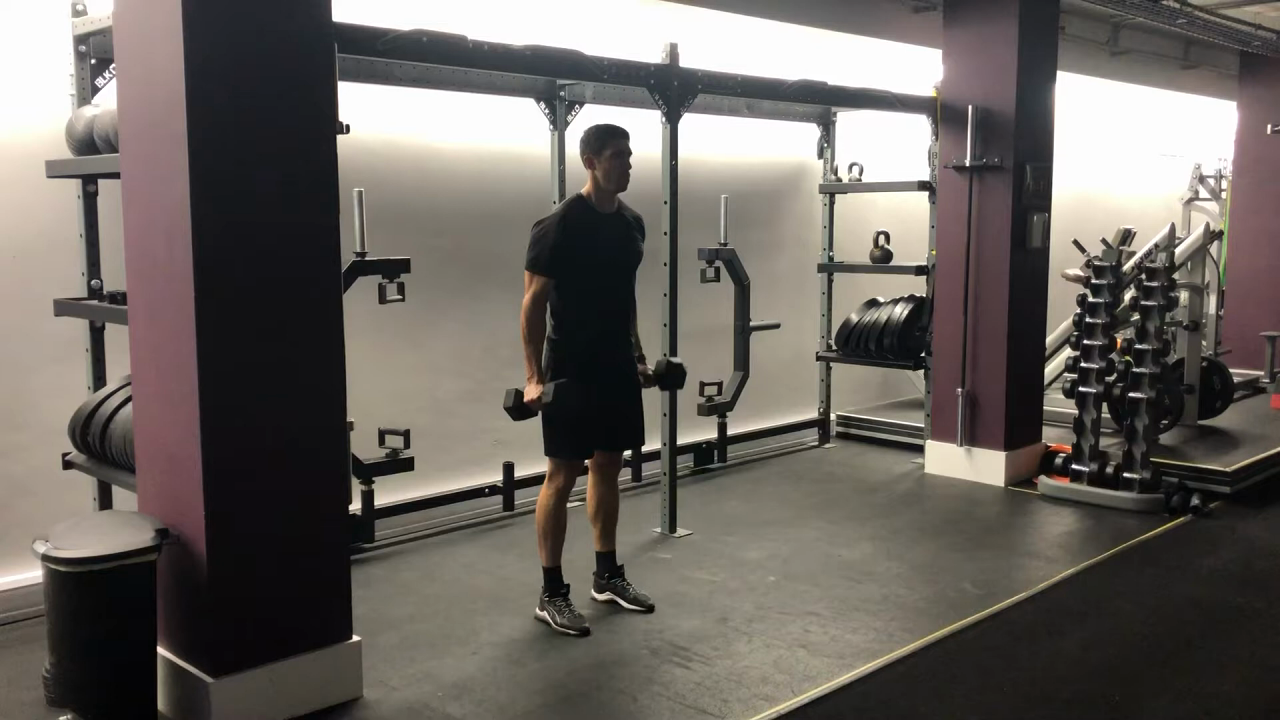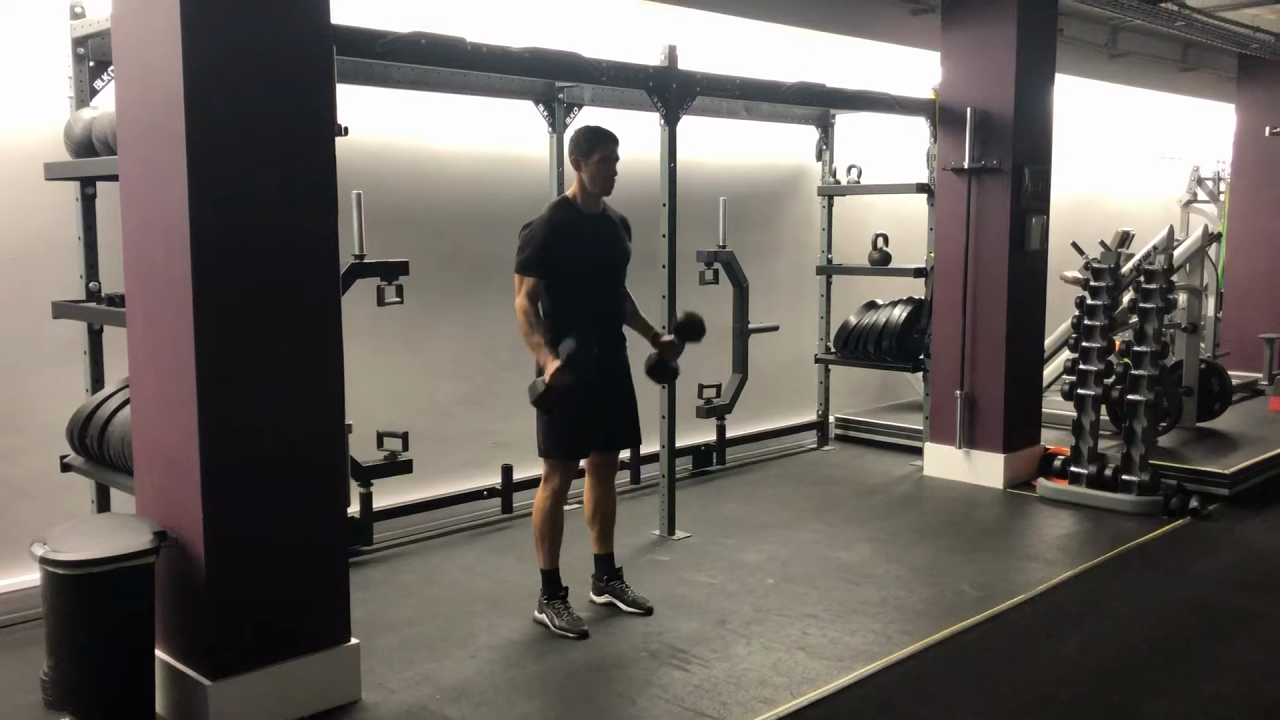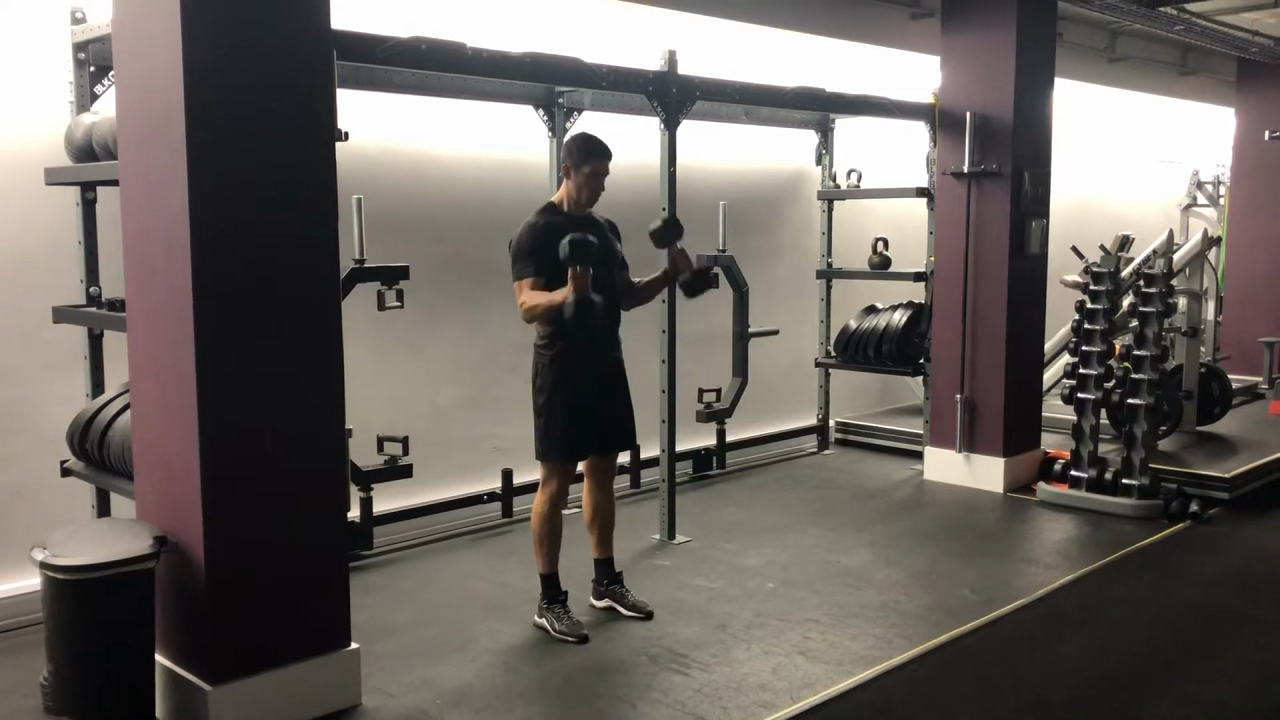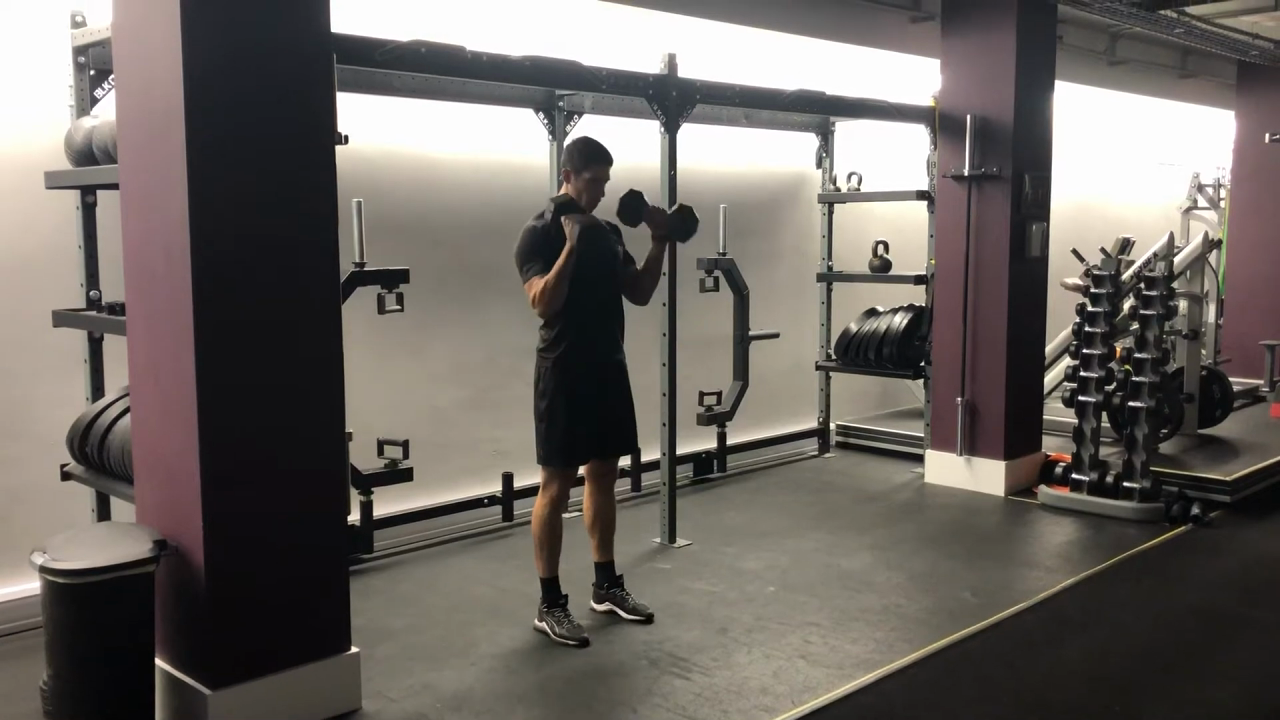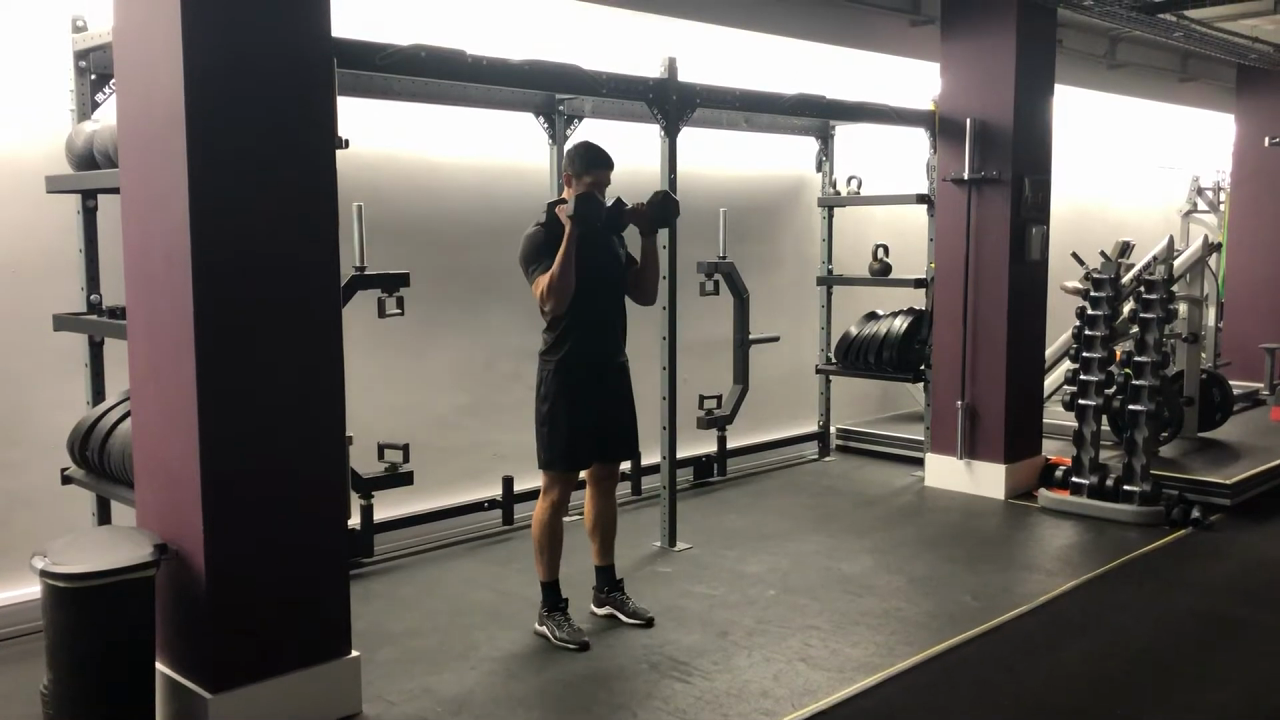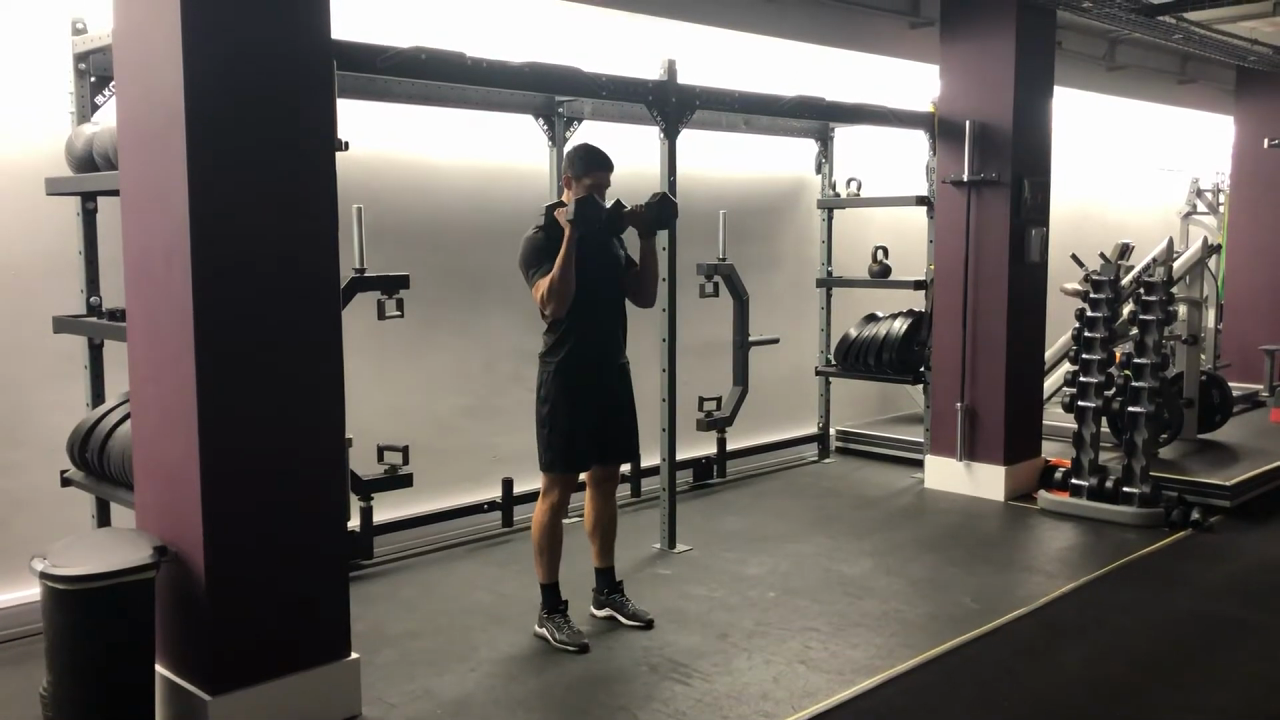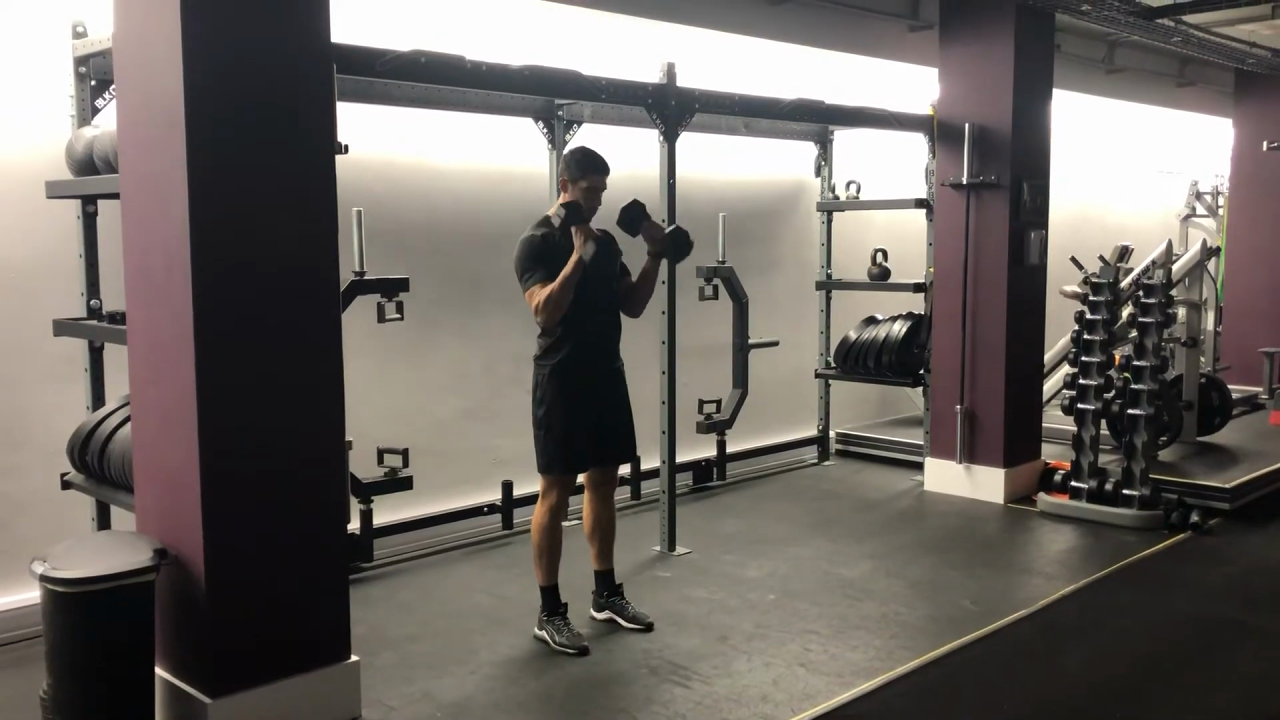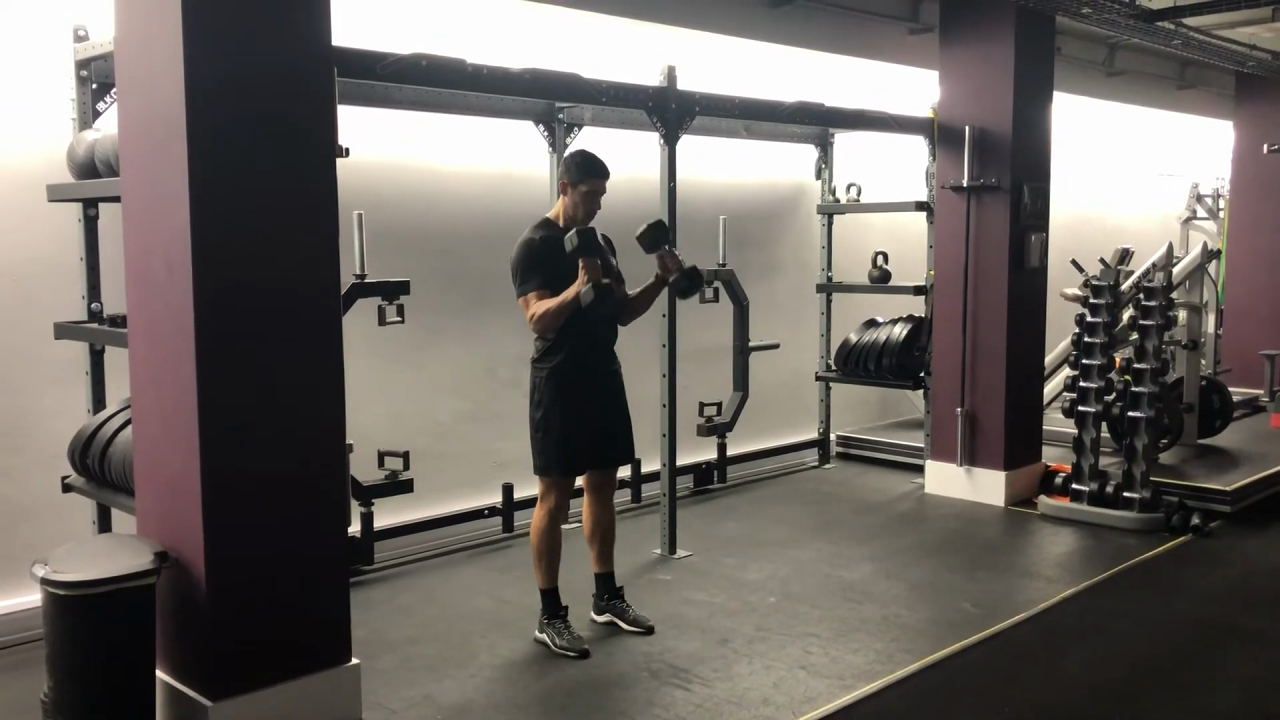
dt=0.3s
person 1, frame 1
left shoulder: (632, 223)
right shoulder: (561, 225)
right elbow: (533, 302)
left wrist: (638, 356)
right wrist: (534, 376)
left hip: (619, 366)
right hip: (572, 370)
left knee: (608, 469)
right knee: (563, 477)
left ankle: (608, 575)
right ankle: (552, 593)
person 1, frame 2
left shoulder: (617, 224)
right shoulder: (548, 227)
right elbow: (525, 301)
left wrist: (653, 336)
right wrist: (547, 357)
left hip: (613, 364)
right hip: (571, 370)
left knee: (604, 470)
right knee: (558, 478)
left ankle: (606, 577)
right ankle: (550, 596)
person 1, frame 3
left shoulder: (605, 228)
right shoulder: (538, 231)
left elbow: (626, 295)
right elbow: (527, 306)
left wrist: (667, 276)
right wrist: (566, 296)
left hip: (606, 365)
right hip: (562, 370)
left knee: (603, 472)
right knee: (556, 481)
left ankle: (606, 582)
right ankle: (550, 600)
person 1, frame 4
left shoulder: (608, 232)
right shoulder: (540, 233)
left elbow: (638, 294)
right elbow: (542, 303)
left wrist: (658, 243)
right wrist: (570, 245)
left hip: (610, 367)
right hip: (565, 373)
left knee: (603, 476)
right knee: (557, 485)
left ankle: (606, 585)
right ankle: (550, 604)
person 1, frame 5
left shoulder: (610, 235)
right shoulder: (543, 237)
left elbow: (646, 295)
right elbow: (553, 301)
left wrist: (648, 236)
right wrist: (569, 234)
left hip: (611, 371)
right hip: (566, 376)
left knee: (605, 480)
right knee: (557, 490)
left ankle: (607, 589)
right ankle: (551, 608)
person 1, frame 6
left shoulder: (609, 236)
right shoulder: (542, 239)
left elbow: (645, 297)
right elbow: (554, 304)
left wrist: (647, 239)
right wrist: (570, 237)
left hip: (612, 373)
right hip: (567, 378)
left knee: (605, 482)
right knee: (557, 492)
left ankle: (607, 591)
right ankle: (550, 610)
person 1, frame 7
left shoulder: (607, 240)
right shoulder: (539, 242)
left elbow: (632, 306)
right elbow: (544, 311)
left wrist: (653, 257)
right wrist: (577, 258)
left hip: (607, 374)
right hip: (563, 380)
left knee: (603, 484)
right knee: (556, 493)
left ankle: (607, 593)
right ankle: (550, 612)
person 1, frame 8
left shoulder: (603, 244)
right shoulder: (535, 245)
left elbow: (623, 312)
right elbow: (538, 319)
left wrist: (660, 281)
right wrist: (578, 288)
left hip: (604, 377)
right hip: (559, 383)
left knee: (602, 487)
right knee: (555, 496)
left ankle: (607, 596)
right ankle: (550, 615)
